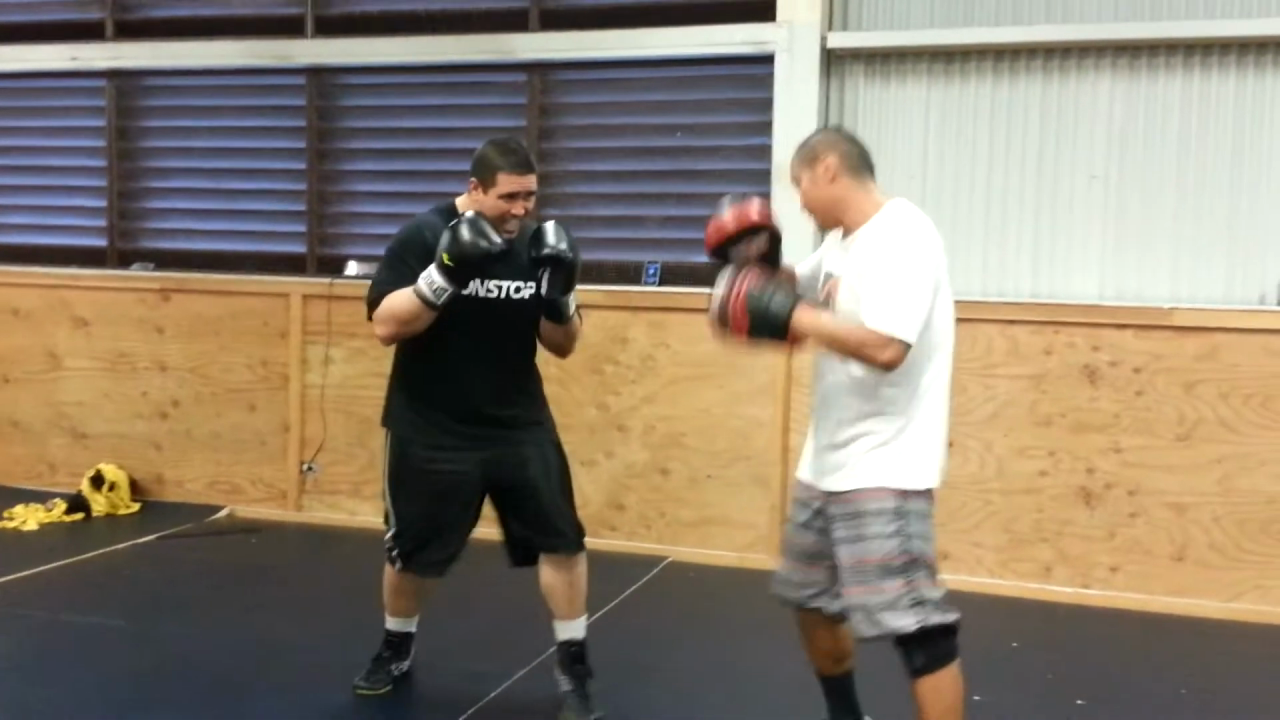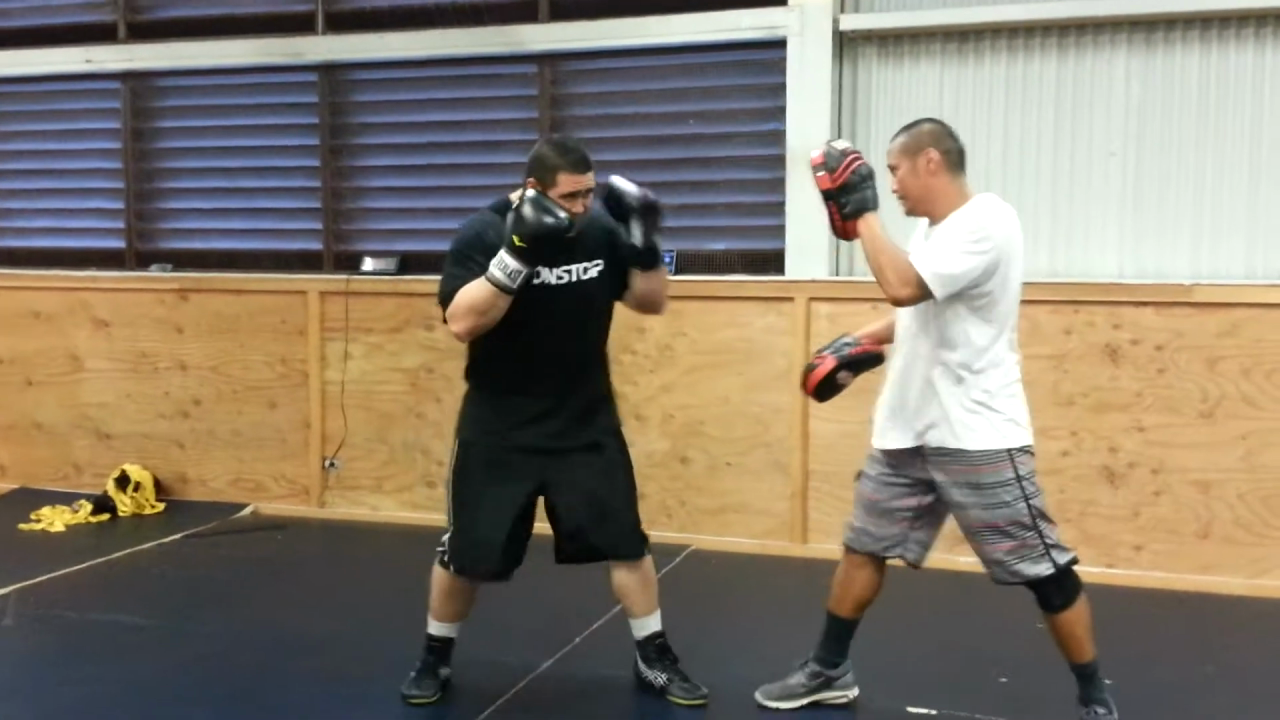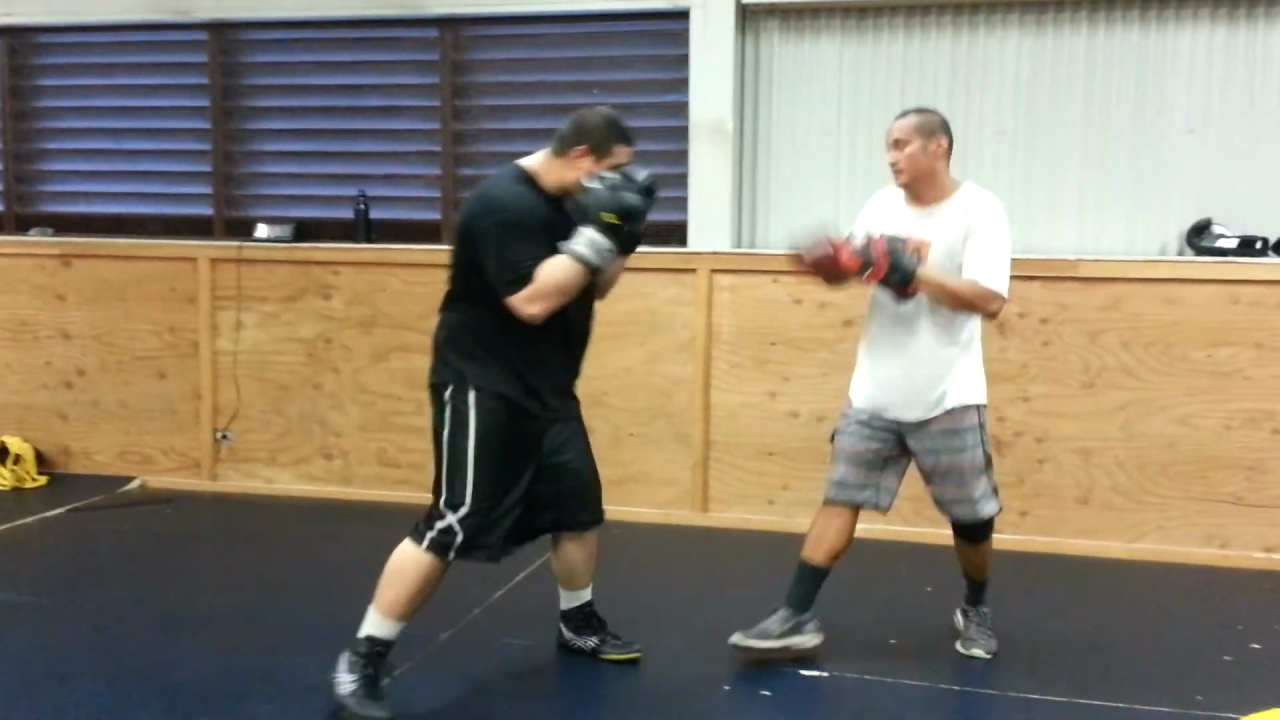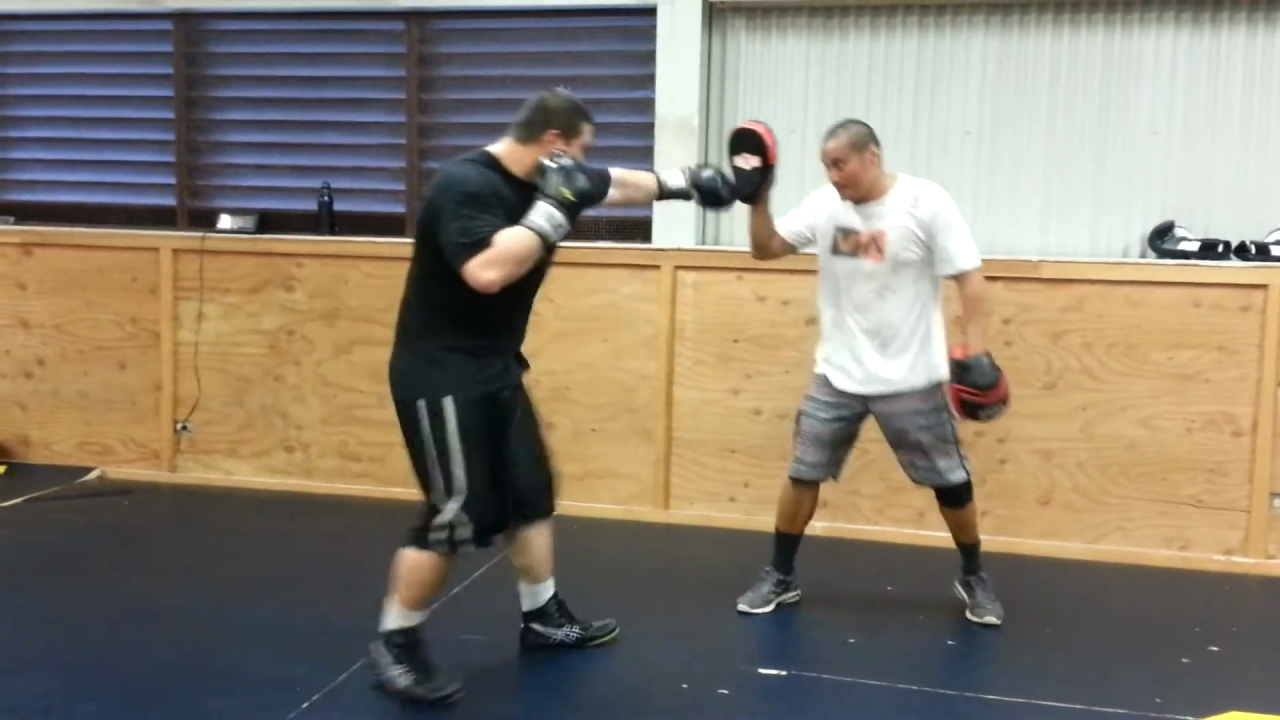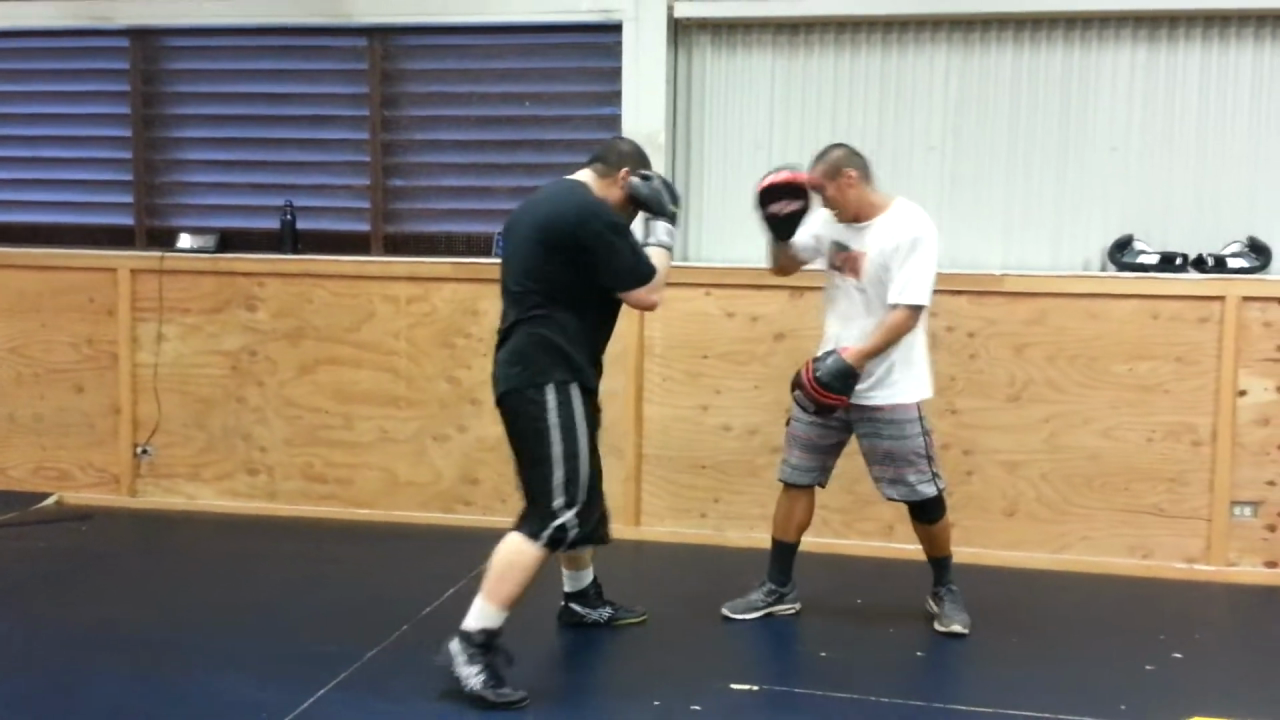
dt=1s
person 1, frame 1
left shoulder: (534, 244)
right shoulder: (421, 236)
left elbow: (563, 345)
right elbow: (385, 326)
left wrist: (558, 293)
right wrist: (446, 267)
left hip: (517, 423)
right hip: (429, 427)
left knee: (561, 537)
right knee: (410, 551)
left ankle: (572, 665)
right ankle: (396, 648)
person 1, frame 2
left shoulder: (601, 230)
right shoulder: (481, 234)
left elbow: (652, 302)
right elbow: (461, 323)
left wrist: (640, 235)
right wrist: (518, 251)
left hip: (585, 426)
right hip: (498, 429)
left knee: (625, 542)
right knee: (465, 555)
left ankle: (654, 657)
right ankle: (435, 656)
person 1, frame 3
left shoulder: (561, 203)
right shoulder: (506, 203)
left elbow: (596, 284)
right elbow: (532, 301)
left wrist: (621, 225)
right wrist: (600, 235)
left hip: (543, 387)
right hip: (482, 388)
left knee: (578, 508)
right knee: (452, 526)
left ankle: (579, 623)
right ankle: (362, 659)
person 1, frame 4
left shoulder: (541, 178)
right shoulder: (463, 186)
left elbow: (610, 185)
right elbow: (488, 272)
left wrist: (684, 184)
right wrist: (555, 207)
left hip: (494, 371)
right hip: (440, 378)
left knee: (528, 497)
right knee: (452, 519)
left ankle: (542, 616)
right ankle: (396, 643)
person 1, frame 5
left shoulder: (541, 204)
right shoulder: (592, 214)
right elbow: (647, 293)
left wrist: (636, 227)
right wrist: (662, 222)
left hip: (528, 370)
right hip: (551, 377)
left knee: (573, 498)
right knee: (553, 515)
left ankle: (582, 598)
right ankle: (473, 641)
person 2, frame 1
left shoulder: (902, 237)
right shoulder: (845, 243)
left elbow: (884, 347)
right elbow: (803, 298)
left wrist: (786, 315)
right wrist: (762, 266)
left hip: (884, 469)
right hip: (828, 463)
left knee: (915, 628)
right knee: (814, 605)
person 2, frame 2
left shoulder: (986, 223)
right shoulder: (933, 228)
left elbow: (902, 287)
left wrist: (862, 212)
right wrist: (858, 343)
left hip: (978, 439)
right hip: (907, 432)
left knee: (1044, 570)
right knee: (864, 547)
right ankle: (827, 671)
person 2, frame 3
left shoulder: (979, 211)
right shoulder: (880, 206)
left elbow: (990, 301)
right elbow: (856, 270)
left wrist: (917, 275)
right wrist: (835, 267)
left hip: (946, 397)
right hip: (877, 392)
left knee: (973, 515)
right knee: (842, 497)
left ankle: (976, 611)
right ankle: (797, 616)
person 2, frame 4
left shoulder: (926, 203)
right shoulder: (824, 204)
left elbow: (968, 276)
right elbow: (766, 247)
left wrist: (975, 348)
right wrist: (758, 196)
left hip: (910, 379)
right hip: (837, 375)
left knee: (949, 480)
right knee: (803, 473)
left ankle: (974, 579)
right ankle: (780, 577)
person 2, frame 5
left shoulder: (910, 227)
right shoulder: (829, 221)
left elbow: (907, 313)
right elbow: (783, 265)
left wrist: (853, 359)
right wrist: (782, 229)
left hip: (891, 392)
right hip: (830, 376)
left knee: (922, 495)
right knee: (796, 480)
left ankle: (945, 590)
right ankle: (778, 588)
